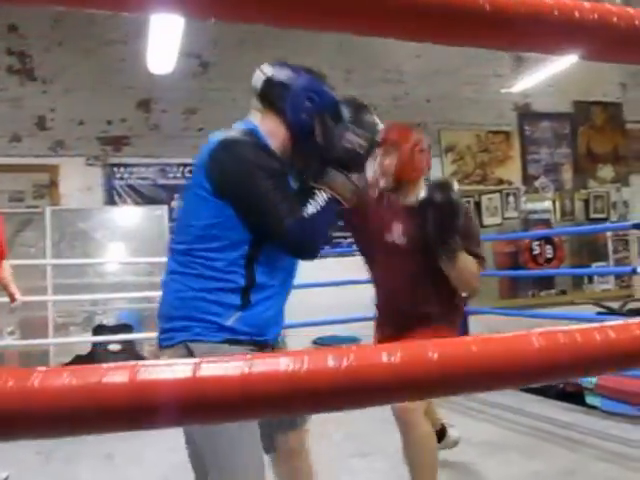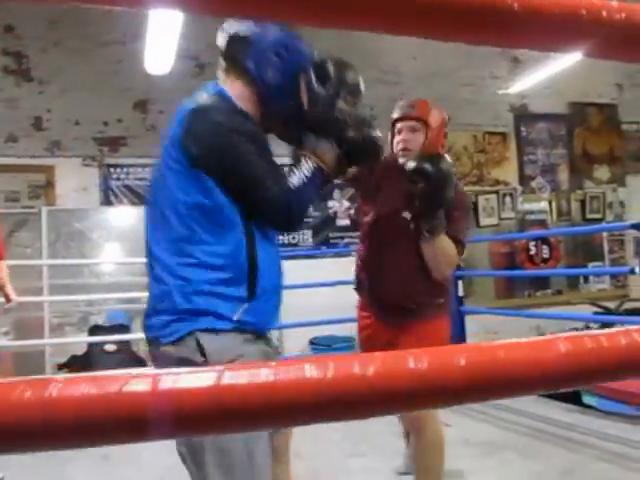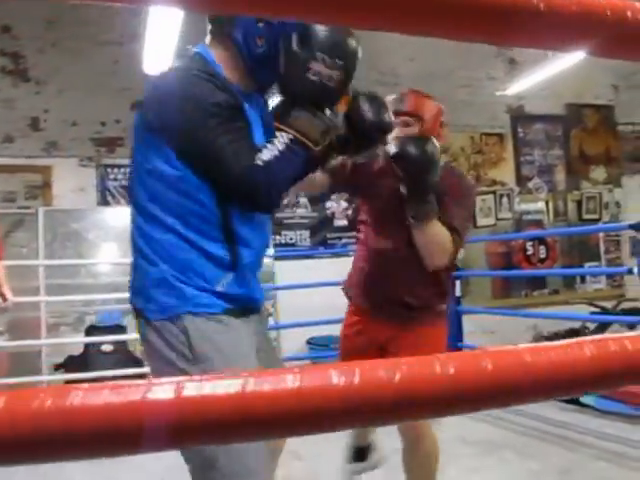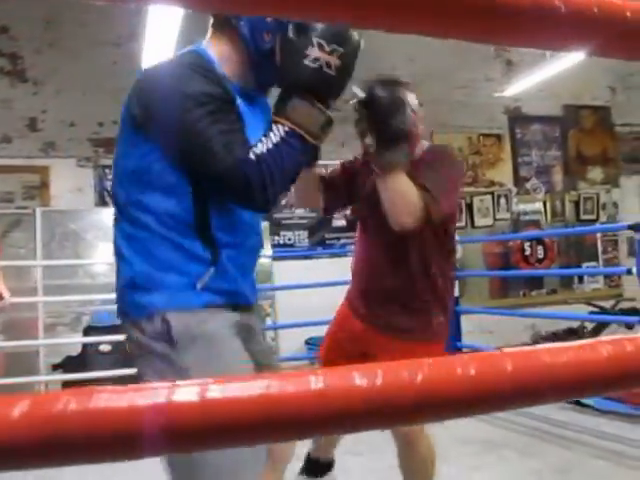
dt=0.1s
person 1, frame 1
left shoulder: (254, 153)
right shoulder: (239, 153)
right elbow: (302, 240)
right wrist: (339, 171)
left hip: (251, 338)
right hip: (207, 339)
left knee: (291, 436)
person 1, frame 2
left shoulder: (229, 118)
right shoulder: (215, 121)
right elbow: (286, 211)
right wrist: (323, 139)
left hip: (239, 327)
right hip: (203, 332)
person 1, frame 3
left shoulder: (240, 96)
right shoulder: (186, 88)
right elbow: (261, 189)
right wrist: (310, 107)
left hip: (232, 305)
right hip: (194, 312)
person 1, frame 4
left shoulder: (242, 96)
right shoulder: (176, 83)
right elbow: (253, 184)
right wrist: (308, 100)
left hip: (224, 303)
right hip: (178, 308)
person 2, frame 1
left shoulder: (450, 210)
right shoulder: (370, 202)
left elbow: (470, 284)
left wrist: (451, 241)
left hip: (434, 326)
right hip: (391, 323)
left knee: (406, 406)
right knee: (404, 396)
right ankle: (439, 434)
person 2, frame 2
left shoulder: (449, 193)
right shoulder: (375, 171)
left elbow: (442, 270)
left wrist: (433, 216)
left hip: (423, 314)
right hip: (374, 309)
left knee: (418, 411)
right ankle: (416, 439)
person 2, frame 3
left shoulder: (453, 184)
right shoulder: (372, 168)
left elbow: (437, 257)
right elbow: (308, 183)
left wrist: (422, 194)
left hip: (420, 315)
right hip: (366, 307)
left knee: (413, 421)
right ankle: (363, 447)
person 2, frame 4
left shoulder: (442, 164)
right shoulder: (365, 165)
left elbow: (404, 217)
right elbow: (311, 200)
left wrist: (389, 151)
left hip: (415, 320)
right hip: (360, 309)
left knee: (407, 428)
